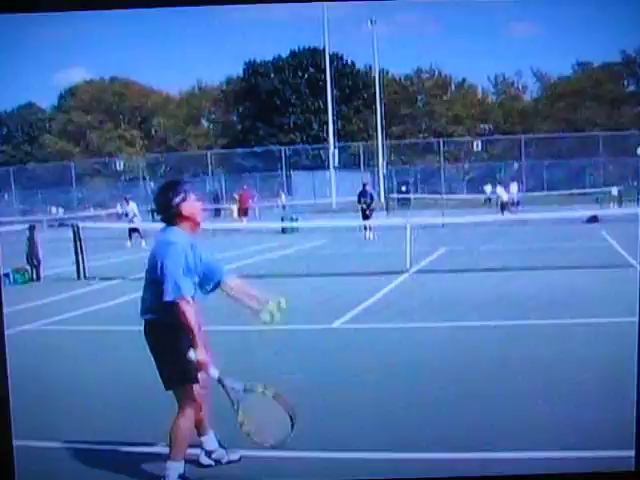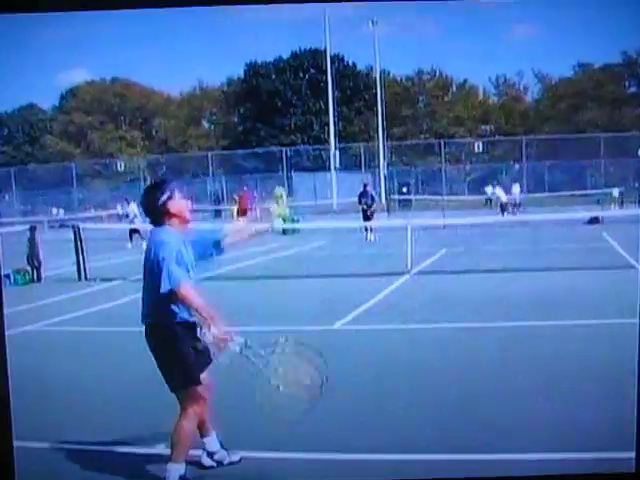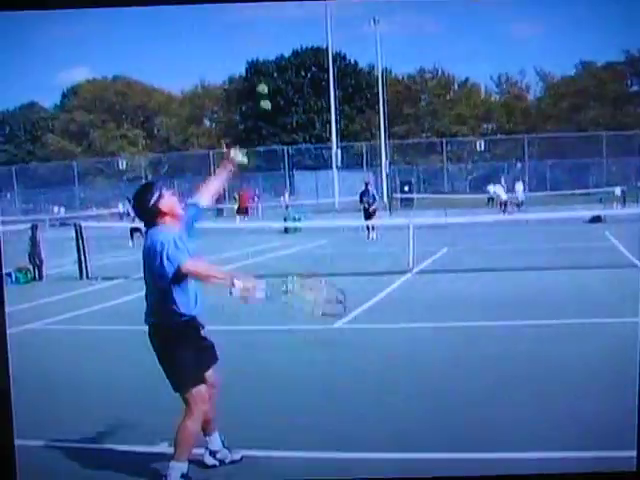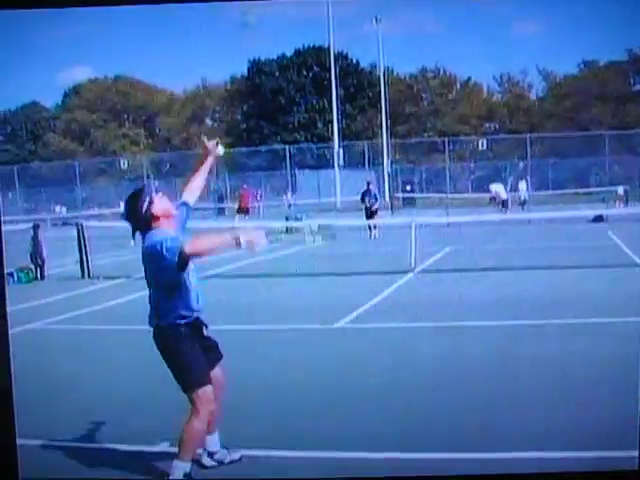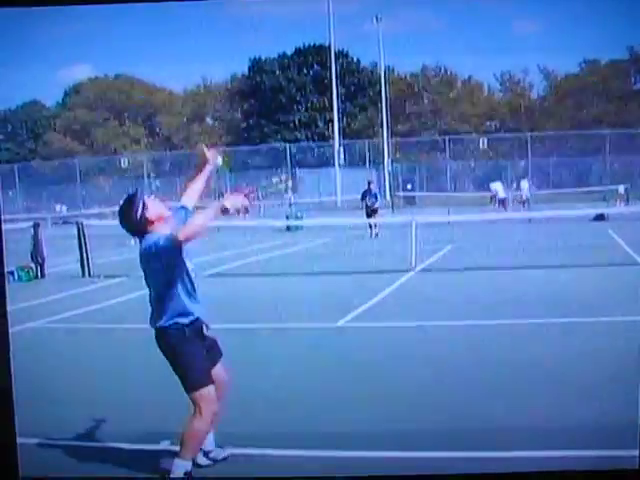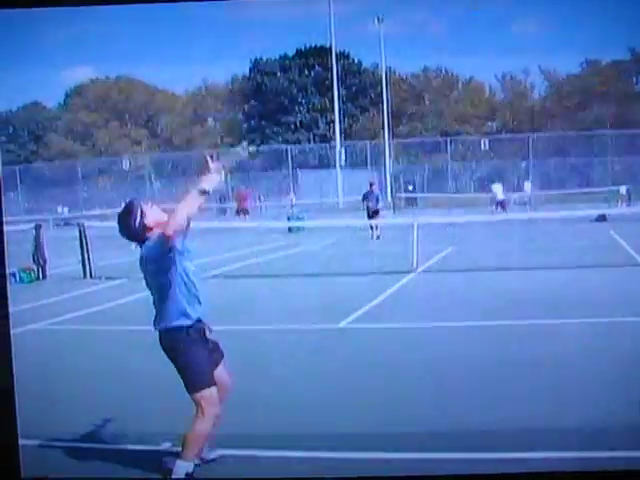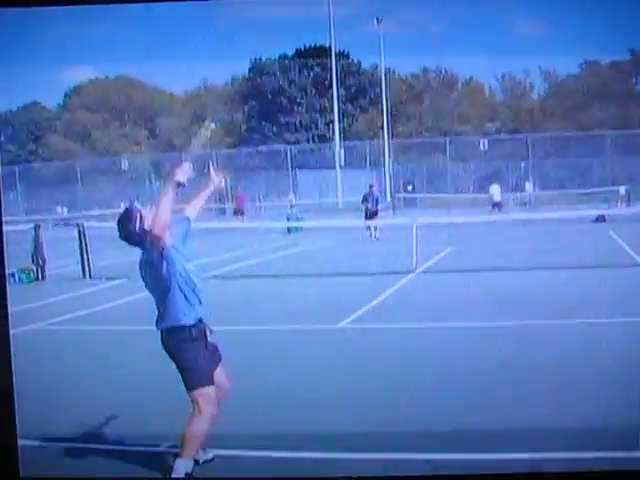
dt=0.1s
person 1, frame 1
left shoulder: (190, 244)
right shoulder: (172, 246)
left elbow: (222, 279)
right elbow: (180, 300)
left wrist: (257, 299)
right wrist: (199, 346)
left hip: (181, 326)
right hip: (167, 328)
left knee: (201, 389)
right knee: (191, 400)
left ankle: (212, 450)
person 1, frame 2
left shoulder: (182, 238)
right shoulder: (165, 244)
left elbow: (221, 239)
right elbow: (181, 289)
left wrist: (255, 225)
right wrist: (213, 321)
left hip: (183, 326)
right hip: (168, 331)
left knee: (202, 389)
right knee: (193, 402)
left ankle: (212, 451)
person 1, frame 3
left shoulder: (176, 226)
right shoulder: (160, 242)
left elbow: (204, 197)
right elbow: (188, 268)
left wrist: (228, 167)
right wrist: (232, 280)
left hip: (186, 325)
right hip: (171, 331)
left knee: (210, 386)
right knee: (198, 403)
left ankle: (214, 450)
person 1, frame 4
left shoulder: (171, 228)
right shoulder: (159, 243)
left elbow: (189, 192)
right elbow: (192, 248)
left wrist: (208, 159)
right wrist: (236, 237)
left hip: (189, 325)
right hip: (175, 332)
left knee: (216, 384)
right knee: (204, 404)
left ankle: (212, 450)
person 1, frame 5
left shoulder: (168, 236)
right shoulder: (155, 246)
left elbow: (186, 203)
right elbow: (185, 233)
left wrist: (206, 167)
right wrist: (221, 206)
left hip: (191, 326)
right hip: (178, 333)
left knee: (221, 383)
right knee: (207, 406)
left ankle: (205, 448)
person 1, frame 6
left shoulder: (165, 240)
right shoulder: (155, 250)
left elbow: (184, 211)
right elbow: (171, 229)
left wrist: (206, 180)
right wrist: (203, 188)
left hip: (193, 327)
right hip: (180, 334)
left knee: (222, 385)
right knee: (209, 408)
left ankle: (198, 449)
person 1, frame 7
left shoulder: (172, 237)
right shoulder: (154, 255)
left elbow: (188, 213)
right elbow: (156, 230)
left wrist: (209, 188)
right wrist: (174, 184)
left hip: (194, 328)
right hip: (182, 334)
left knee: (221, 386)
right knee: (205, 405)
left ankle: (193, 450)
